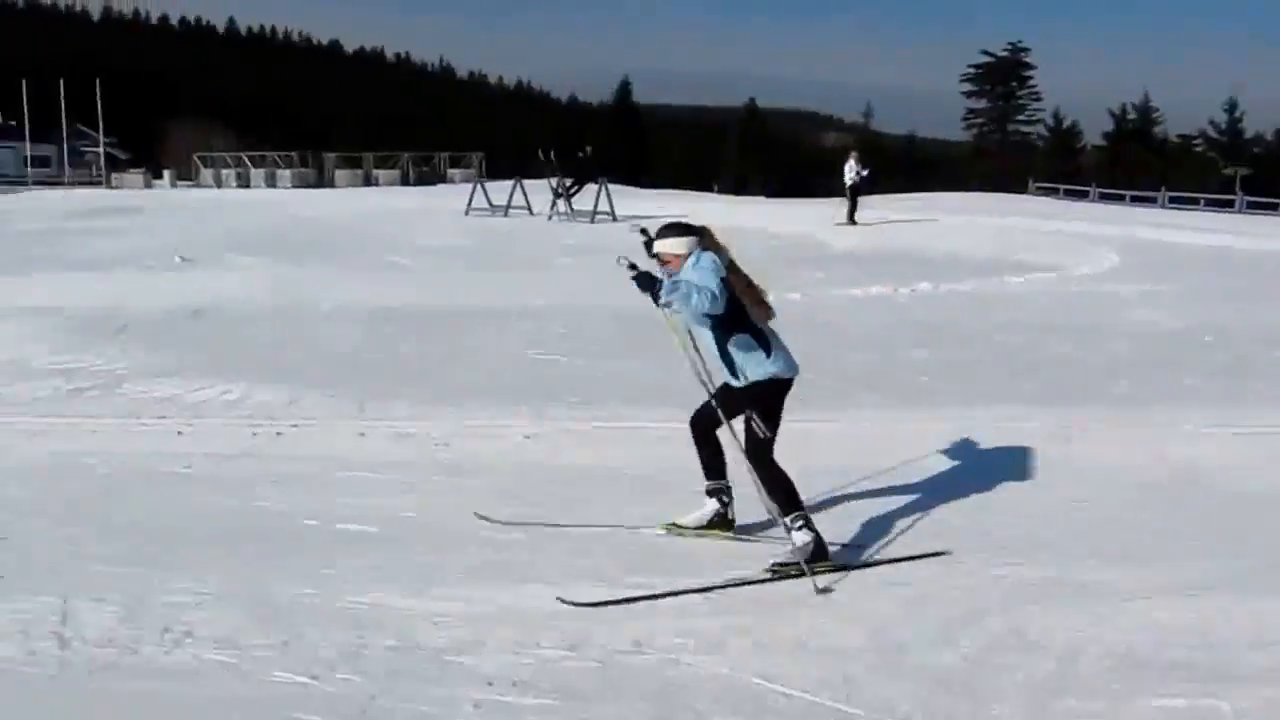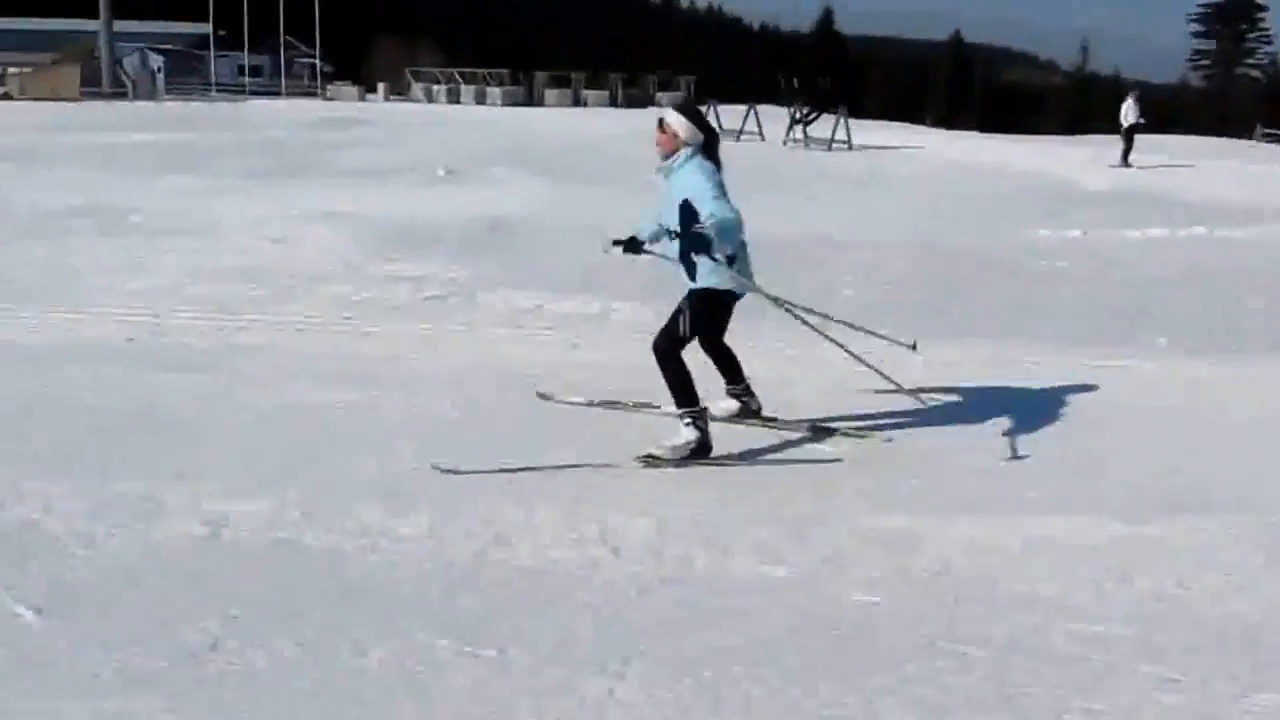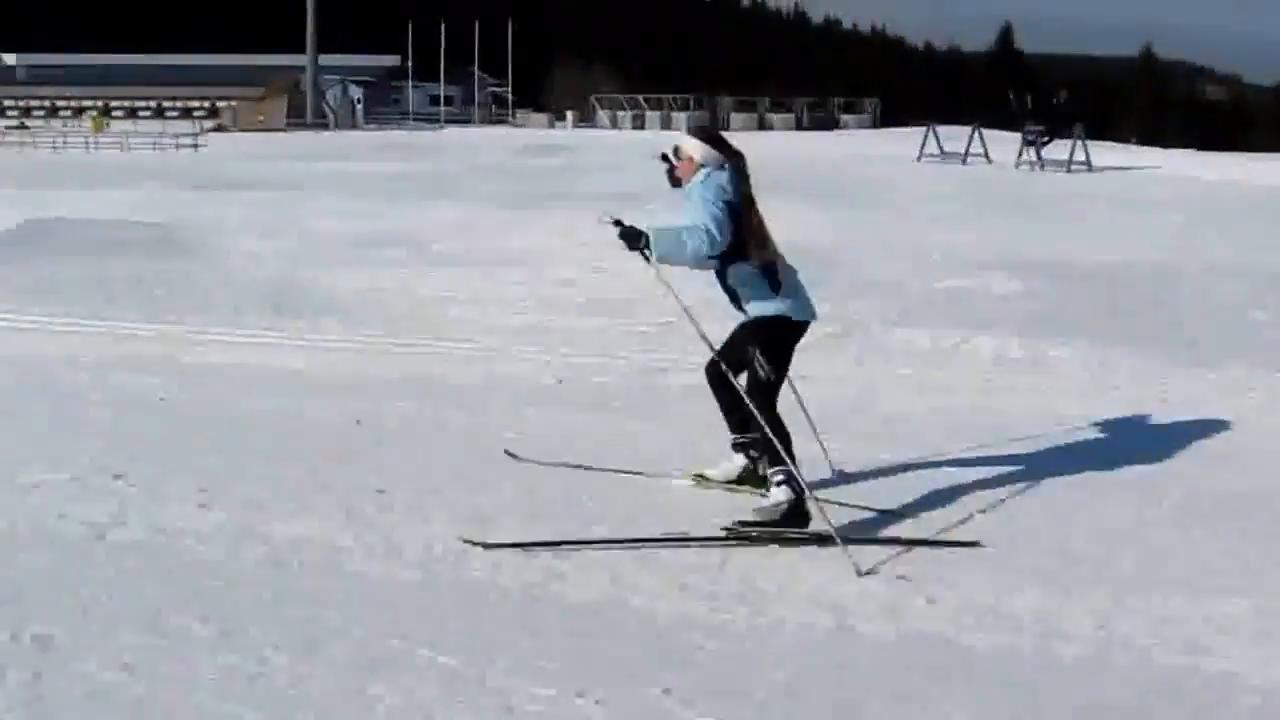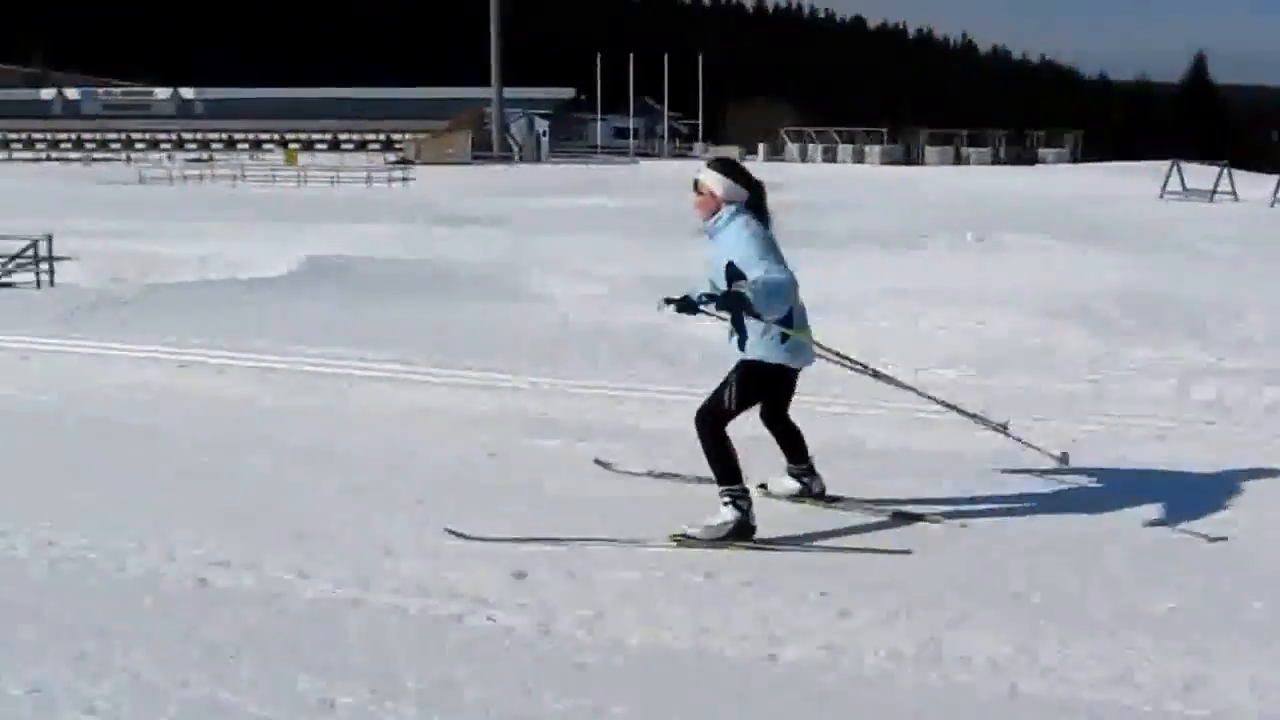
dt=0.7s
person 1, frame 1
left shoulder: (704, 266)
right shoulder: (703, 267)
left elbow: (710, 301)
left wrist: (663, 288)
left hip: (765, 373)
right hip: (745, 373)
left knee: (758, 454)
right knee: (701, 424)
left ankle: (807, 538)
right ankle: (719, 506)
person 1, frame 2
left shoulder: (698, 175)
right shoulder: (684, 171)
left elbow: (726, 222)
left wrist: (707, 237)
right wrist: (643, 240)
left hip: (715, 280)
right hip: (710, 278)
left knee: (665, 346)
right knee: (709, 338)
left ankle: (694, 432)
right ankle: (742, 397)
person 1, frame 3
left shoulder: (709, 190)
right shoulder: (721, 186)
left elbow: (706, 240)
left wrist: (649, 240)
right wrist: (683, 182)
left hip: (774, 309)
right hip: (768, 308)
left knee: (761, 398)
right knee: (718, 371)
left ankle: (789, 495)
right ankle: (751, 458)
person 1, frame 4
left shoulder: (744, 234)
right shoulder: (728, 231)
left elbow: (779, 283)
left wrist: (747, 299)
right wrist: (695, 301)
left hip: (768, 350)
right hip: (776, 346)
left knee: (709, 420)
right knee: (772, 413)
left ankle: (736, 513)
right ankle: (804, 477)
